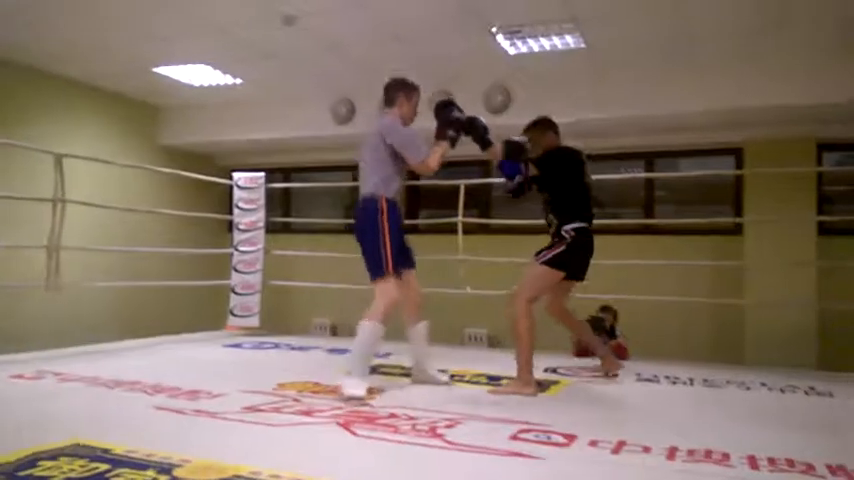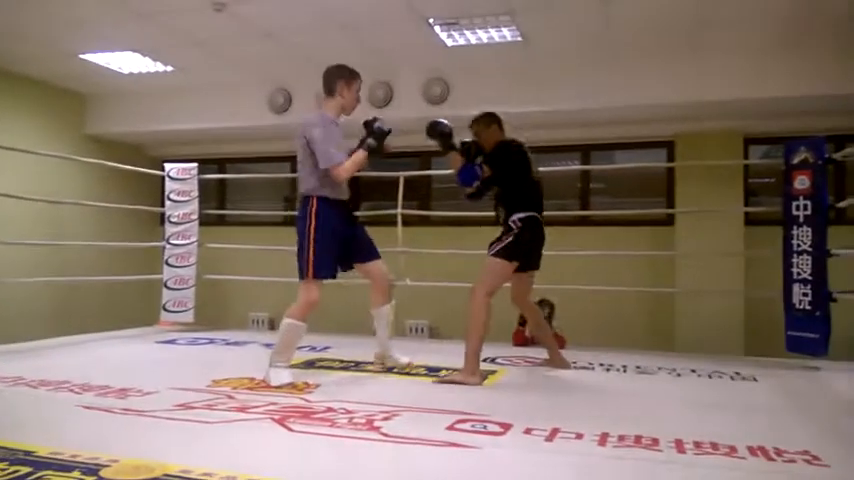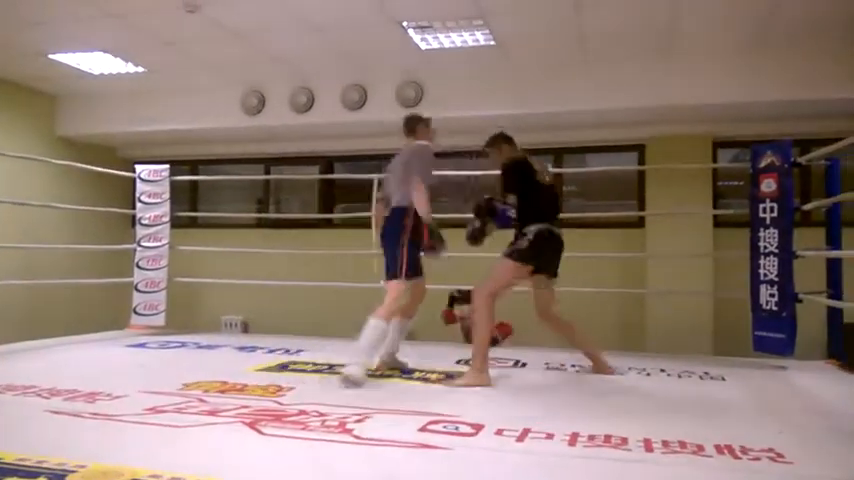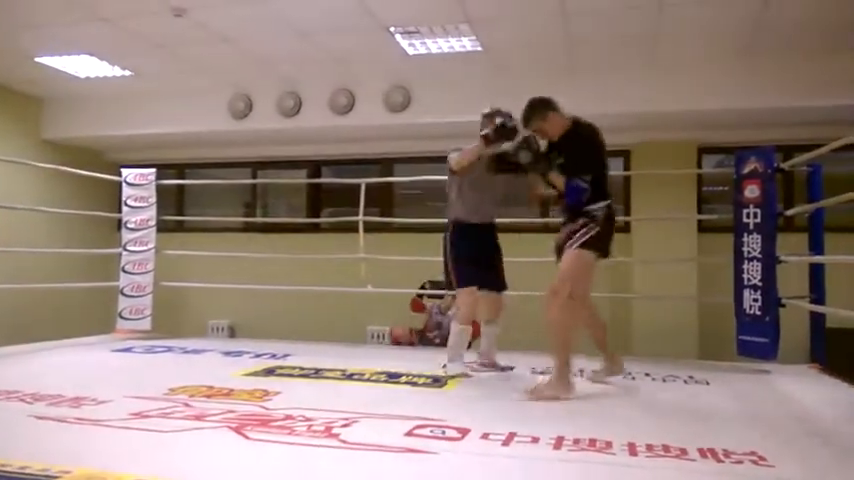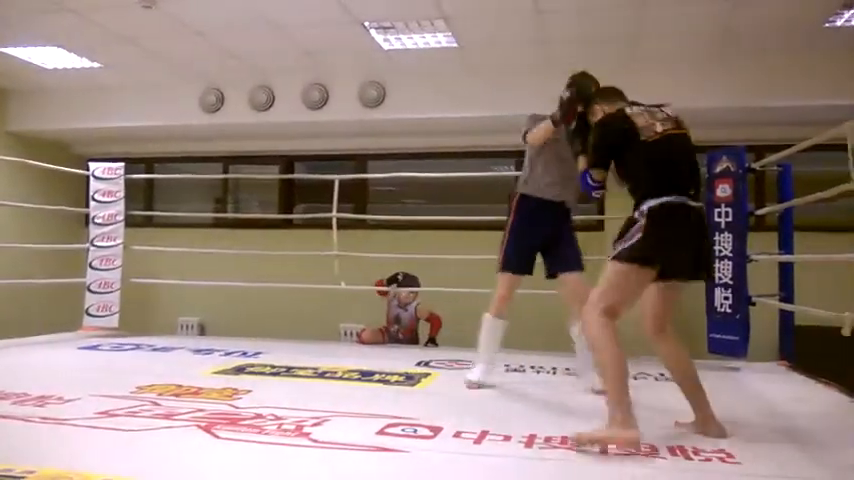
dt=0.7s
person 1, frame 1
left shoulder: (387, 131)
right shoulder: (391, 126)
left elbow: (418, 165)
right elbow: (428, 165)
left wrist: (441, 135)
right wrist: (450, 135)
left hip: (383, 216)
right hip: (377, 215)
left knee: (413, 291)
right knee: (389, 295)
left ankle: (421, 367)
right ankle: (354, 377)
person 1, frame 2
left shoulder: (332, 124)
right shoulder: (316, 125)
right elbow: (342, 172)
left wrist: (367, 145)
right wrist: (371, 143)
left hip: (342, 209)
right hip: (318, 210)
left knee: (381, 278)
right knee: (310, 296)
left ankle: (384, 352)
right ankle: (278, 365)
person 1, frame 3
left shoulder: (399, 160)
right shoulder: (423, 151)
right elbow: (417, 186)
right wrist: (428, 225)
left hip: (394, 225)
right hip: (405, 225)
left knee: (417, 293)
right knee: (395, 299)
left ankle: (388, 355)
right ankle: (357, 365)
person 1, frame 4
right shoulder: (462, 155)
right elbow: (456, 163)
right wrist: (488, 139)
left hip: (487, 233)
right hip: (461, 233)
left knee: (495, 304)
right knee: (468, 303)
left ankle: (486, 356)
right ankle: (453, 361)
person 1, frame 5
left shoulder: (586, 135)
right shoulder: (539, 122)
right elbow: (533, 139)
right wrist: (561, 114)
left hip: (561, 216)
right hip: (529, 210)
left knee: (579, 296)
right knee: (504, 292)
left ankle: (590, 372)
right ankle: (483, 364)
person 2, frame 1
left shoulder: (565, 155)
right shoulder: (550, 168)
left elbow: (515, 171)
right elbow: (515, 188)
left wrist: (484, 143)
right wrist: (510, 156)
left hip: (570, 239)
right hip: (572, 240)
left knee: (522, 298)
right knee: (555, 307)
left ankle: (525, 380)
right ankle: (608, 359)
person 2, frame 2
left shoulder: (508, 148)
right shoulder: (501, 160)
left elbow: (469, 179)
right elbow: (473, 192)
left wrist: (448, 147)
right wrist: (467, 157)
left hip: (521, 228)
right hip: (527, 231)
left knee: (481, 291)
right knee: (521, 299)
left ankle: (471, 370)
right ankle: (556, 356)
person 2, frame 3
left shoulder: (514, 166)
right shoulder: (536, 168)
left elbow: (510, 214)
left wrist: (483, 215)
right wrist: (492, 207)
left hip: (535, 238)
right hip: (550, 240)
left knee: (483, 293)
right knee: (545, 312)
left ankle: (478, 371)
right ankle: (598, 361)
person 2, frame 4
left shoulder: (584, 137)
right shoulder: (560, 139)
left elbow: (578, 194)
left wrist: (545, 171)
left hip: (593, 217)
right hip: (578, 219)
left knee: (558, 292)
right knee: (577, 297)
left ankle: (560, 380)
right ankle: (610, 360)
person 2, frame 5
left shoulder: (611, 122)
right shoulder: (668, 116)
left elbow: (593, 184)
left wrist: (587, 150)
left hip: (657, 219)
right hip: (690, 221)
left knee: (597, 313)
right knee: (656, 327)
left ankle: (622, 422)
right ankle: (706, 417)
